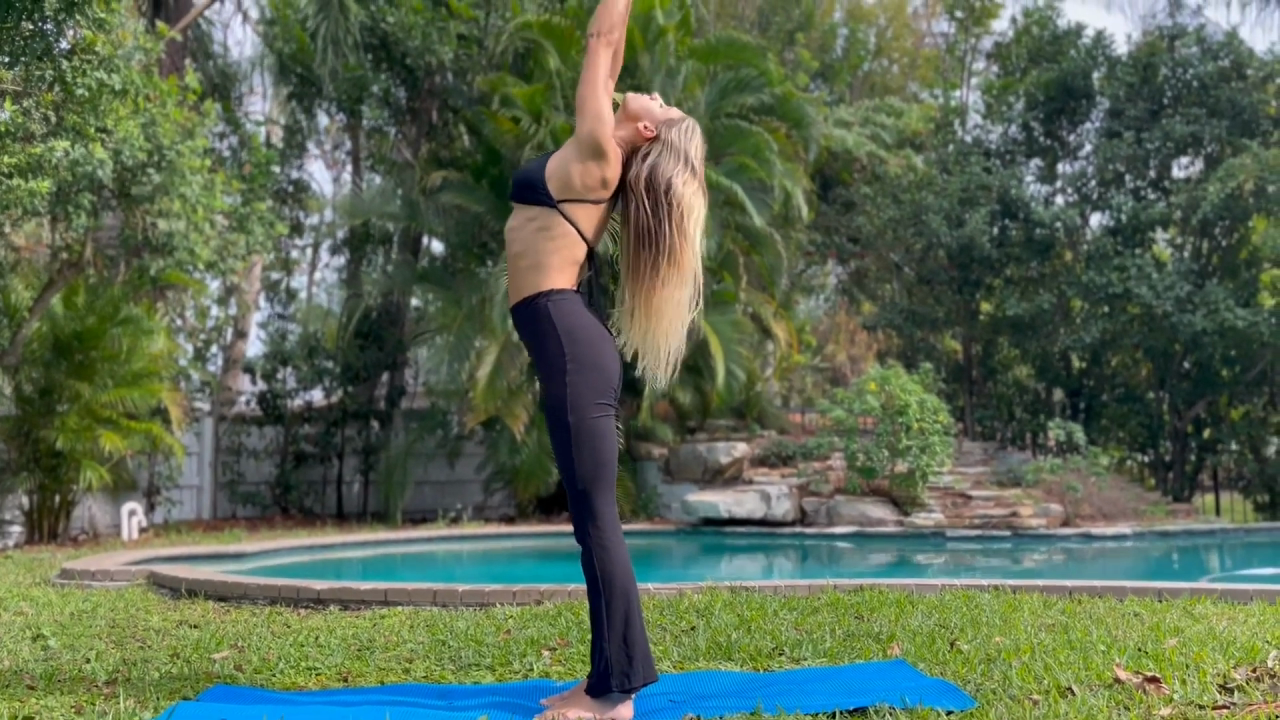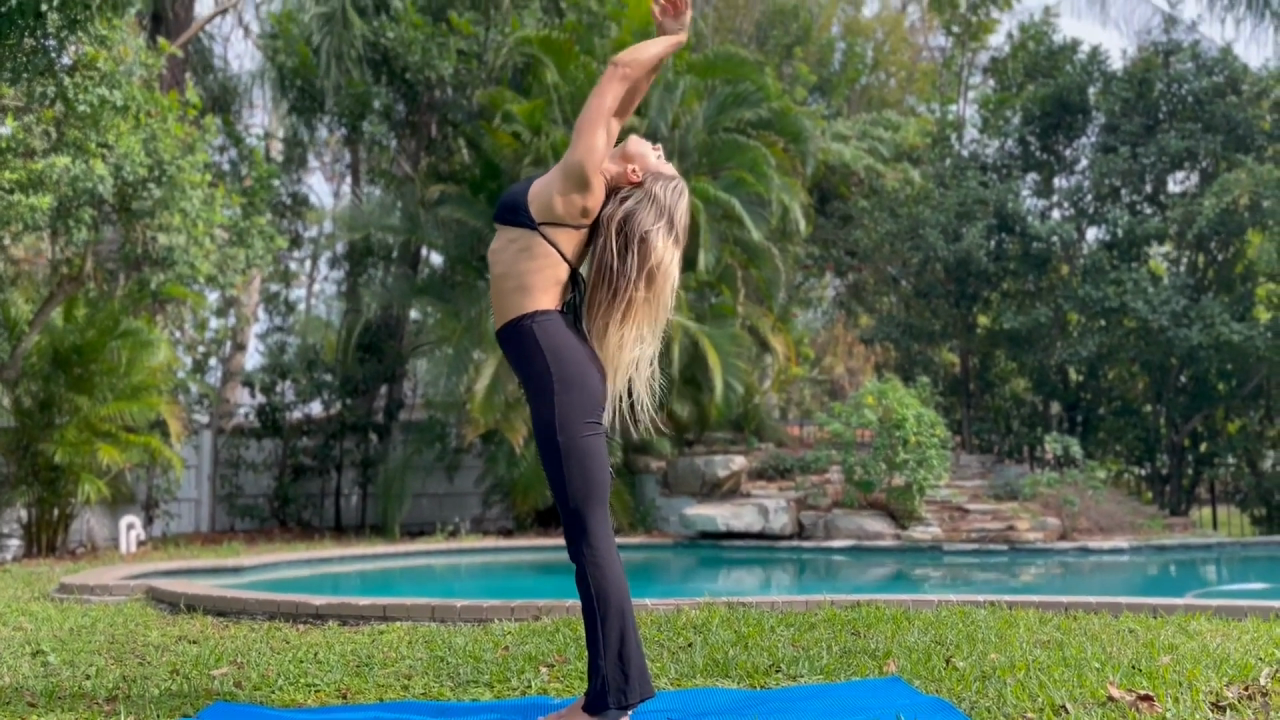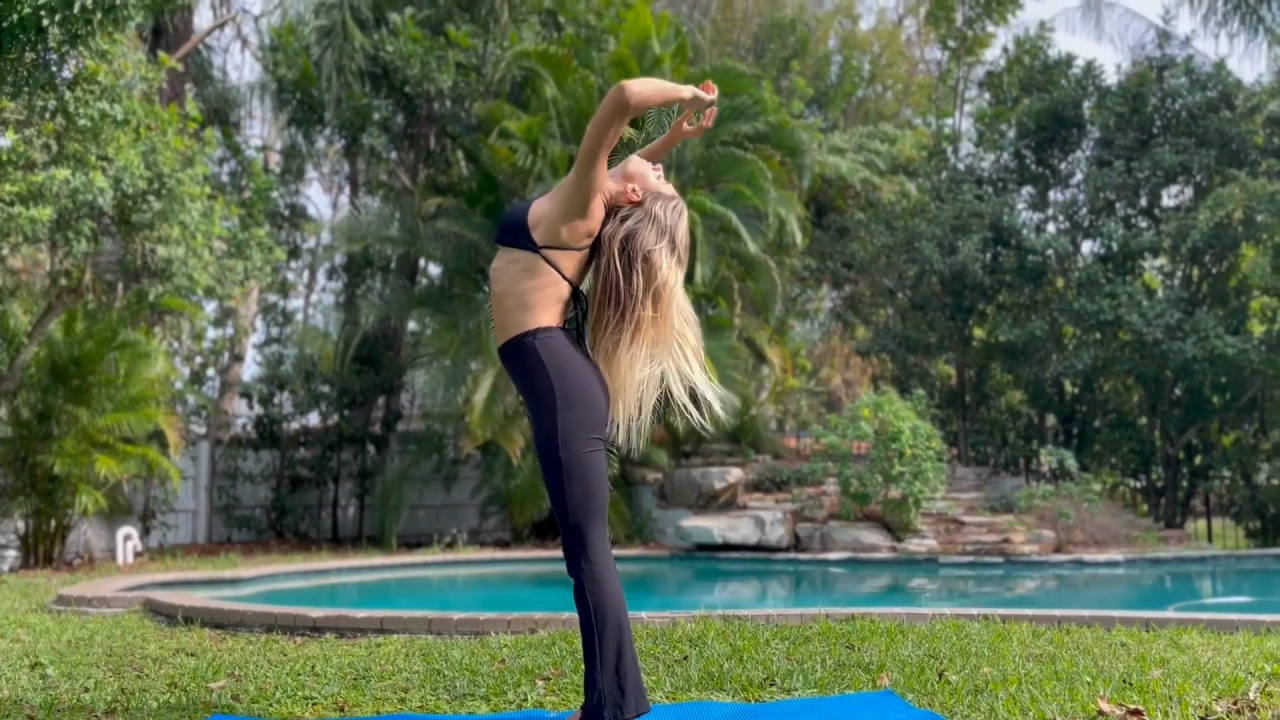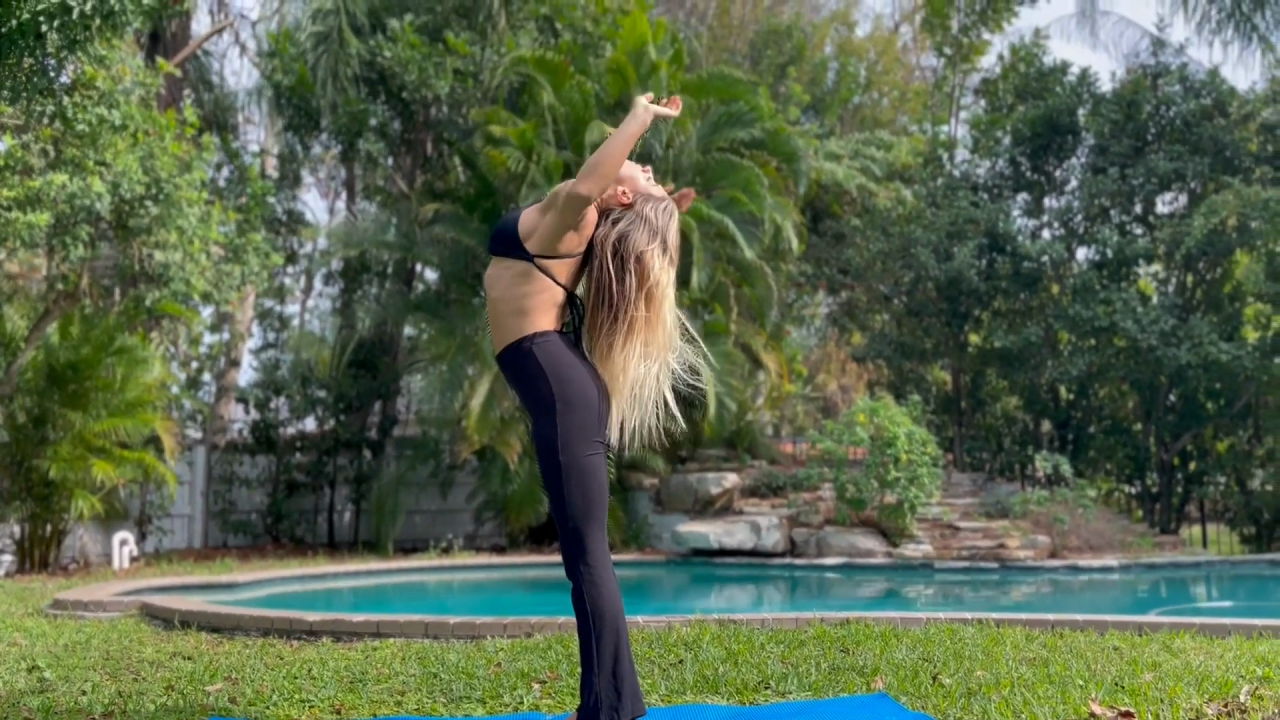
dt=0.5s
person 1, frame 1
left shoulder: (597, 151)
right shoulder: (599, 159)
left hip: (568, 342)
right hip: (570, 342)
left knee: (595, 516)
right knee: (592, 516)
person 1, frame 2
left shoulder: (581, 182)
right shoulder: (588, 187)
left elbow: (618, 69)
right elbow: (617, 102)
left hip: (556, 364)
right hip: (558, 365)
left knee: (589, 533)
right knee: (587, 534)
person 1, frame 3
left shoulder: (582, 204)
right shoulder: (593, 209)
left elbow: (620, 96)
right elbow: (613, 161)
left wrist: (685, 96)
right wrist: (679, 132)
left hip: (557, 379)
right hip: (559, 381)
left knee: (587, 548)
right knee: (585, 548)
person 1, frame 4
left shoulder: (572, 209)
right shoulder: (578, 222)
left elbow: (585, 189)
left wrist: (641, 117)
left hip: (559, 389)
right hip: (563, 389)
left knee: (586, 554)
right knee: (584, 553)
